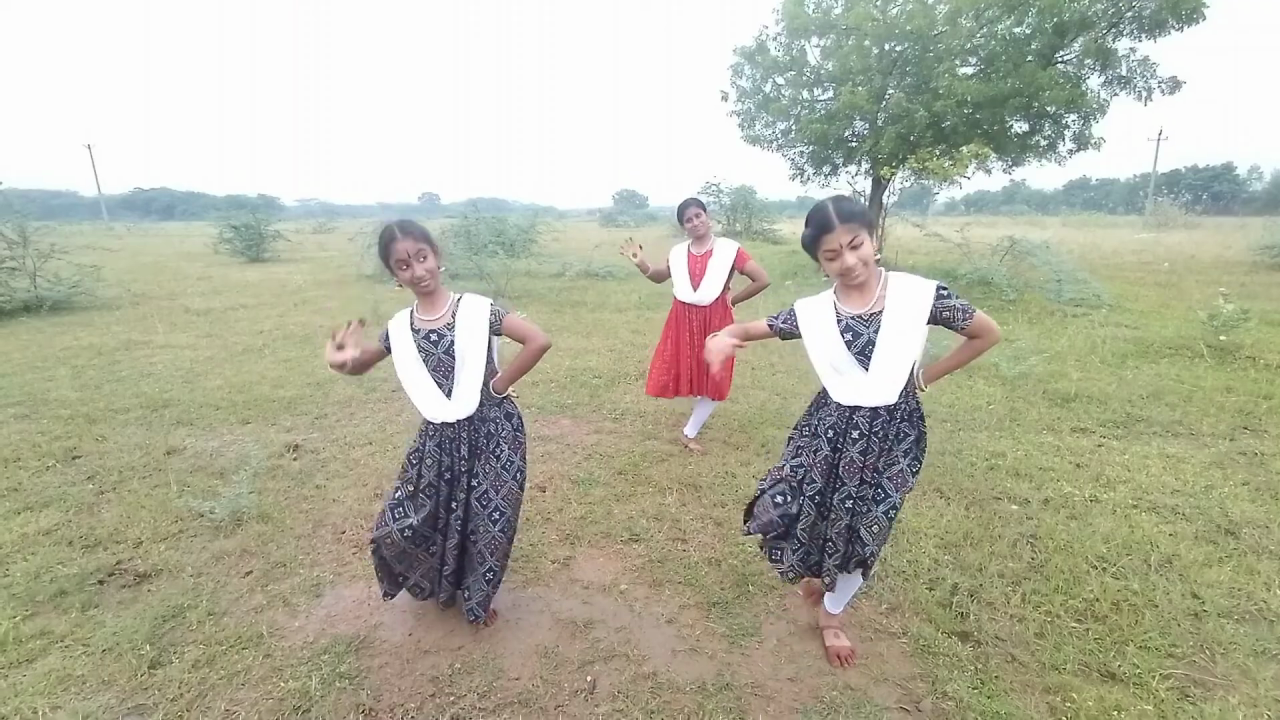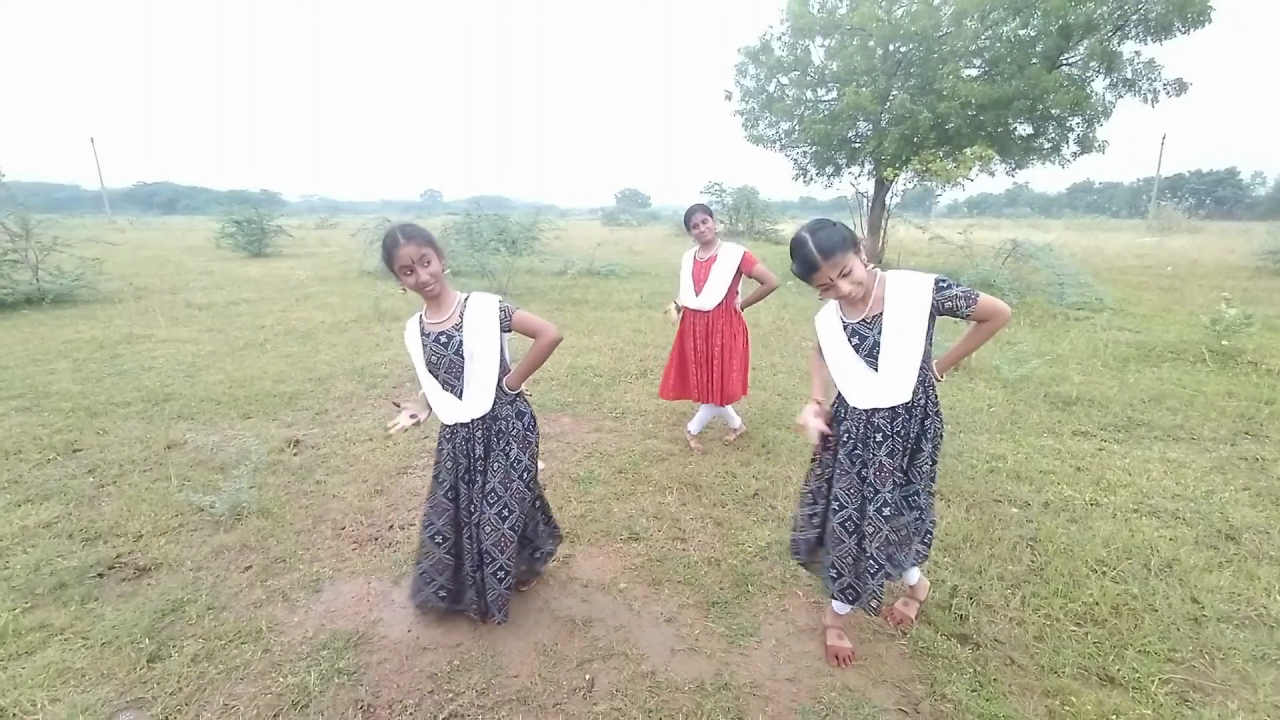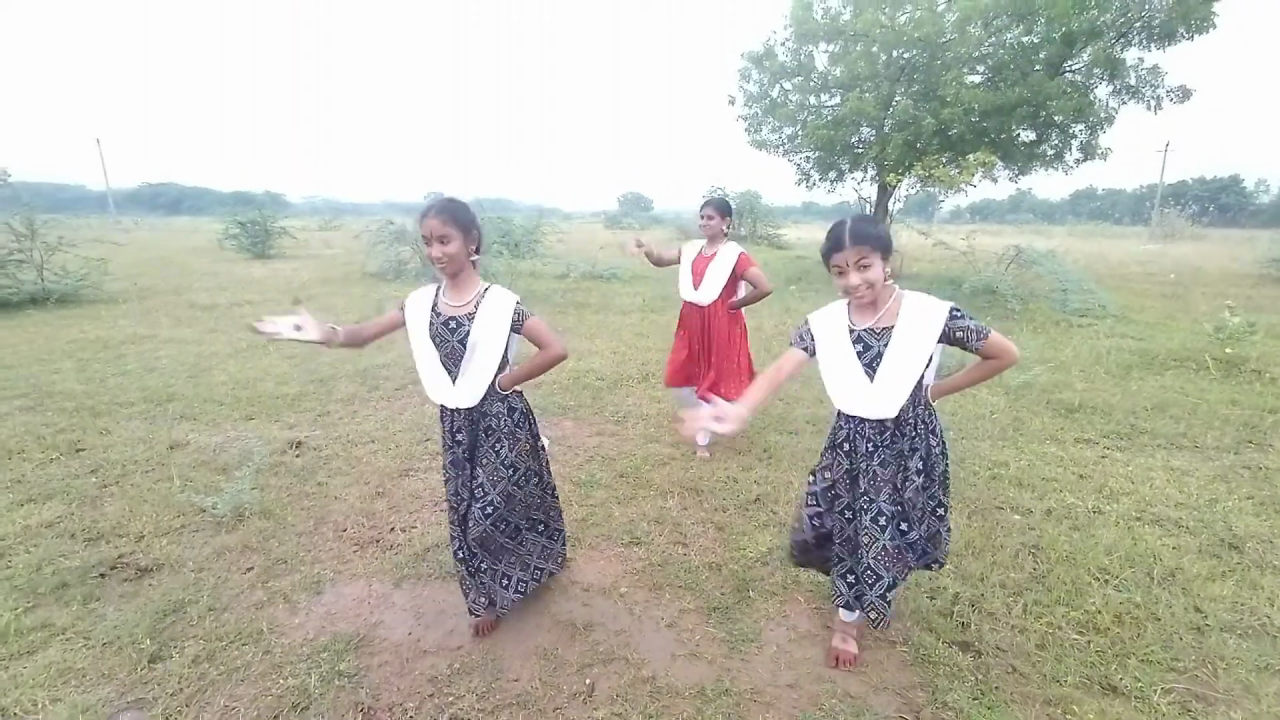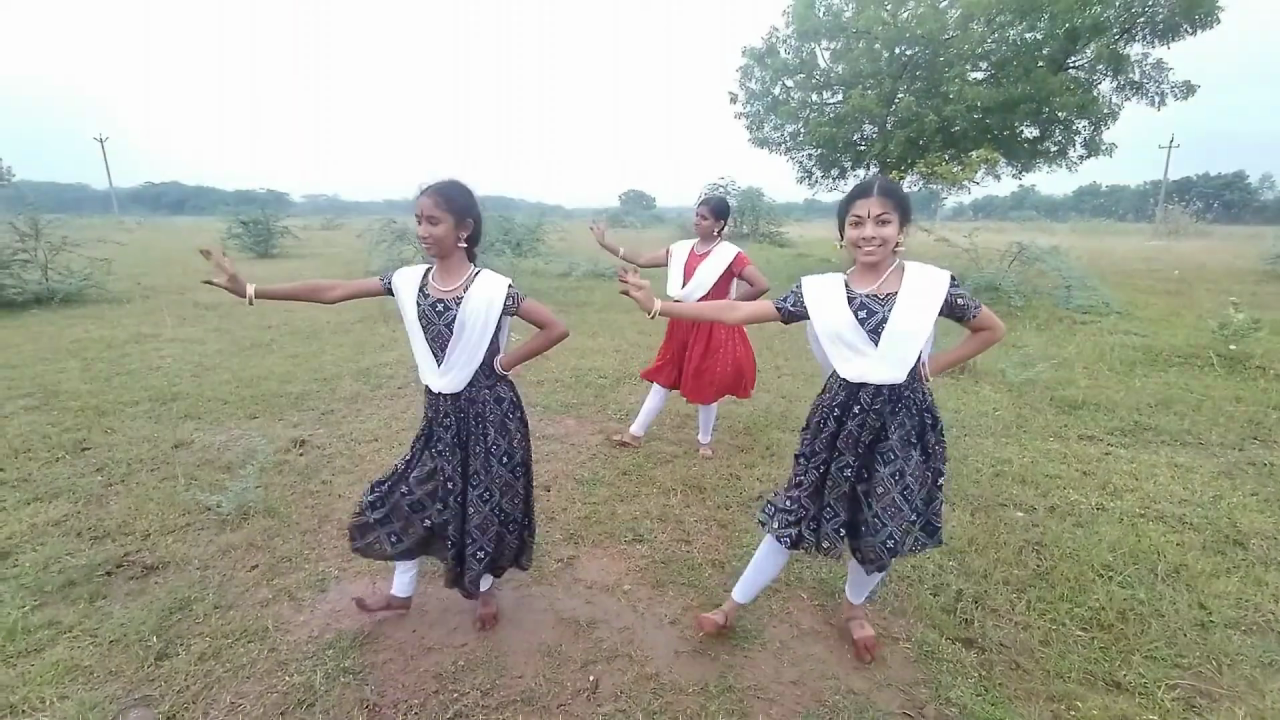
dt=0.3s
person 1, frame 1
left shoulder: (919, 293)
right shoulder: (811, 312)
left elbow: (988, 333)
right elbow: (737, 329)
left wrist: (924, 376)
right wrist: (720, 341)
left hip: (891, 433)
right hip: (830, 427)
left knee: (862, 529)
right knee: (781, 515)
left ankle: (830, 613)
right ankle: (815, 571)
person 1, frame 2
left shoulder: (919, 291)
right shoulder: (827, 321)
left elbow: (998, 313)
left wrist: (941, 365)
right wrist: (816, 403)
left hip: (908, 429)
right hip: (852, 432)
left knee: (877, 525)
right knee: (847, 523)
left ankle: (836, 614)
right ankle: (914, 583)
person 1, frame 3
left shoulder: (933, 314)
right shoulder: (823, 322)
left elbow: (1005, 354)
right elbow: (780, 370)
left wrist: (937, 389)
right wrist: (737, 411)
left hip: (906, 444)
right hip: (850, 440)
left knee: (881, 538)
right knee: (821, 532)
left ankle: (849, 619)
right ankle: (862, 596)
person 1, frame 4
left shoulder: (934, 285)
right shoulder: (819, 291)
left elbow: (992, 329)
right elbow: (737, 314)
left wrist: (933, 367)
right wrist: (660, 307)
left hip: (900, 420)
right hip: (839, 414)
left knee: (883, 524)
right knee: (798, 516)
left ankle: (855, 606)
right ankle: (734, 605)
person 2, frame 1
left shoulder: (478, 309)
right shoulder: (399, 327)
left elbow: (539, 341)
right elbow: (357, 365)
left wrist: (498, 384)
right wrist: (343, 359)
left hip: (490, 428)
right hip: (438, 436)
left knee: (487, 518)
right knee: (405, 522)
left ankle: (479, 598)
right ankle: (438, 587)
person 2, frame 2
left shoulder: (485, 307)
right shoulder: (413, 331)
left elbow: (550, 335)
left wrist: (511, 382)
right wrist: (418, 409)
left hip: (504, 424)
right hip: (457, 435)
left knee: (501, 515)
right knee: (451, 518)
left ankle: (492, 596)
person 2, frame 3
left shoulder: (502, 303)
right shoulder: (422, 302)
left elbow: (556, 350)
right elbow: (363, 334)
left wrist: (506, 381)
right wrist: (324, 333)
left hip: (500, 420)
right hip: (456, 423)
left knee: (494, 510)
right knee: (468, 509)
left ankle: (491, 599)
right ankle: (490, 586)
person 2, frame 4
left shoulder: (493, 289)
right shoulder: (408, 281)
left elbow: (555, 328)
right elbow: (332, 292)
left wrist: (505, 362)
right wrist: (249, 290)
left hip: (487, 408)
right hip: (442, 408)
left knee: (484, 499)
right knee: (411, 492)
left ankle: (483, 588)
right ankle: (400, 591)
person 3, frame 1
left shoulder: (729, 249)
right shoulder: (678, 253)
left elbow: (762, 280)
right elbow: (658, 277)
left wrist: (732, 300)
right wrist: (640, 263)
left hip: (714, 322)
right hip: (682, 321)
left knee: (711, 383)
right knee: (669, 378)
left ankle: (689, 433)
person 3, frame 2
left shoulder: (735, 254)
right shoulder: (688, 258)
left elbow: (771, 282)
left wrist: (741, 304)
right wrist: (677, 304)
left hip: (723, 327)
right hip: (693, 328)
left knee: (719, 386)
right knee: (701, 385)
left ankle: (693, 430)
right ankle: (735, 424)
person 3, frame 3
left shoulder: (735, 255)
right shoulder: (691, 249)
left elbow: (764, 288)
right elbow: (660, 259)
left wrist: (735, 304)
right wrist: (647, 249)
left hip: (722, 324)
right hip: (691, 321)
left knee: (713, 383)
right knee: (681, 376)
left ankle: (703, 439)
person 3, frame 4
left shoulder: (730, 255)
right shoulder: (681, 249)
left elbow: (762, 285)
right elbow: (642, 260)
right wrist: (607, 244)
left hip: (712, 328)
right hip: (683, 324)
left knee: (707, 385)
right knee: (662, 377)
left ankle: (704, 440)
right ankle: (635, 433)
